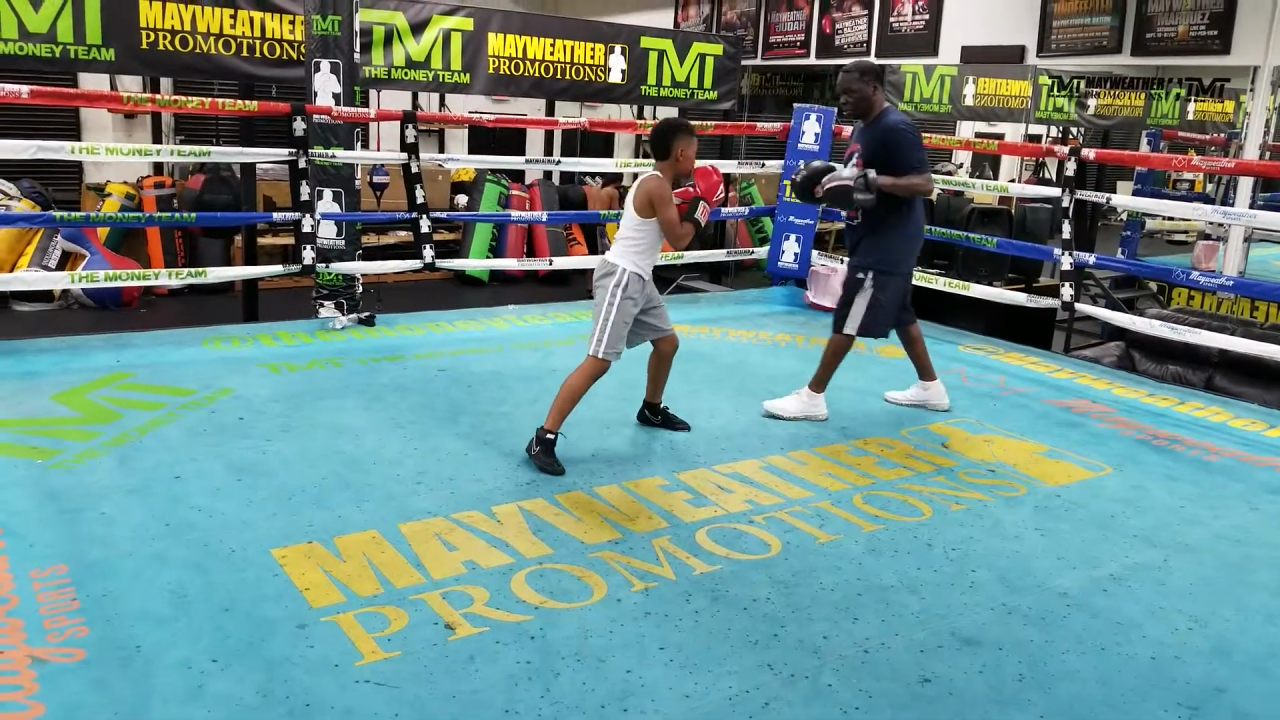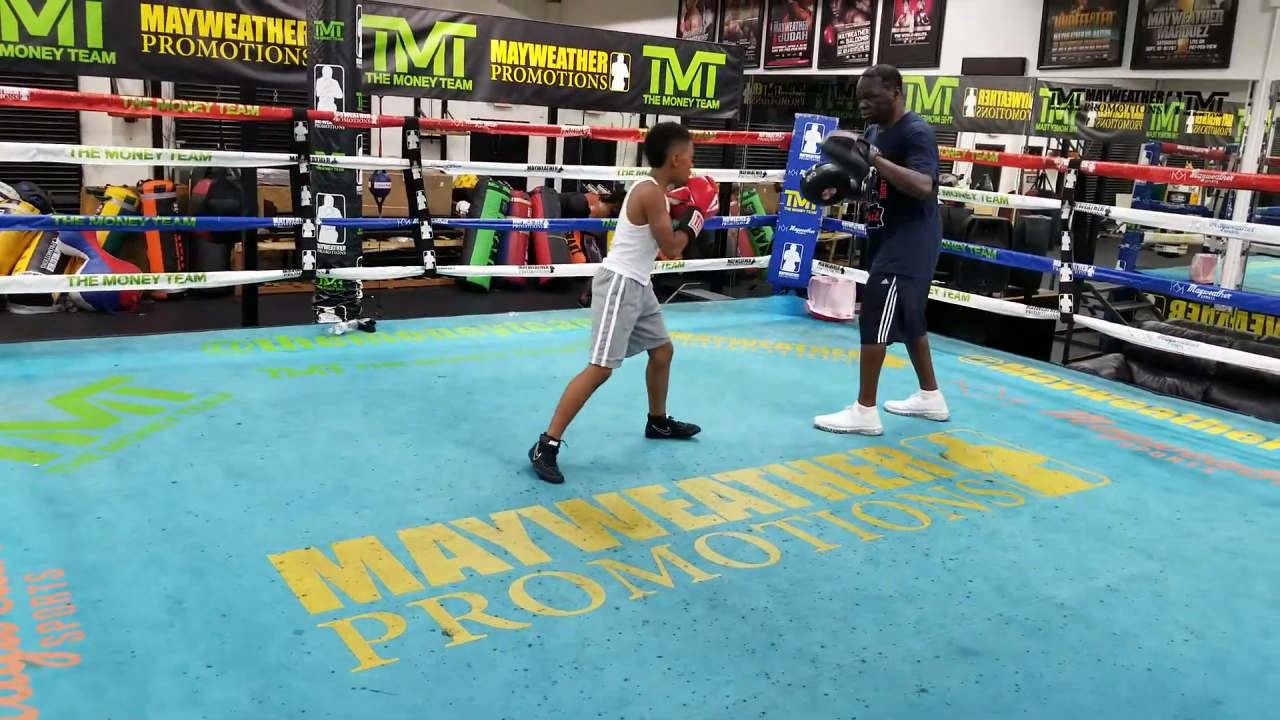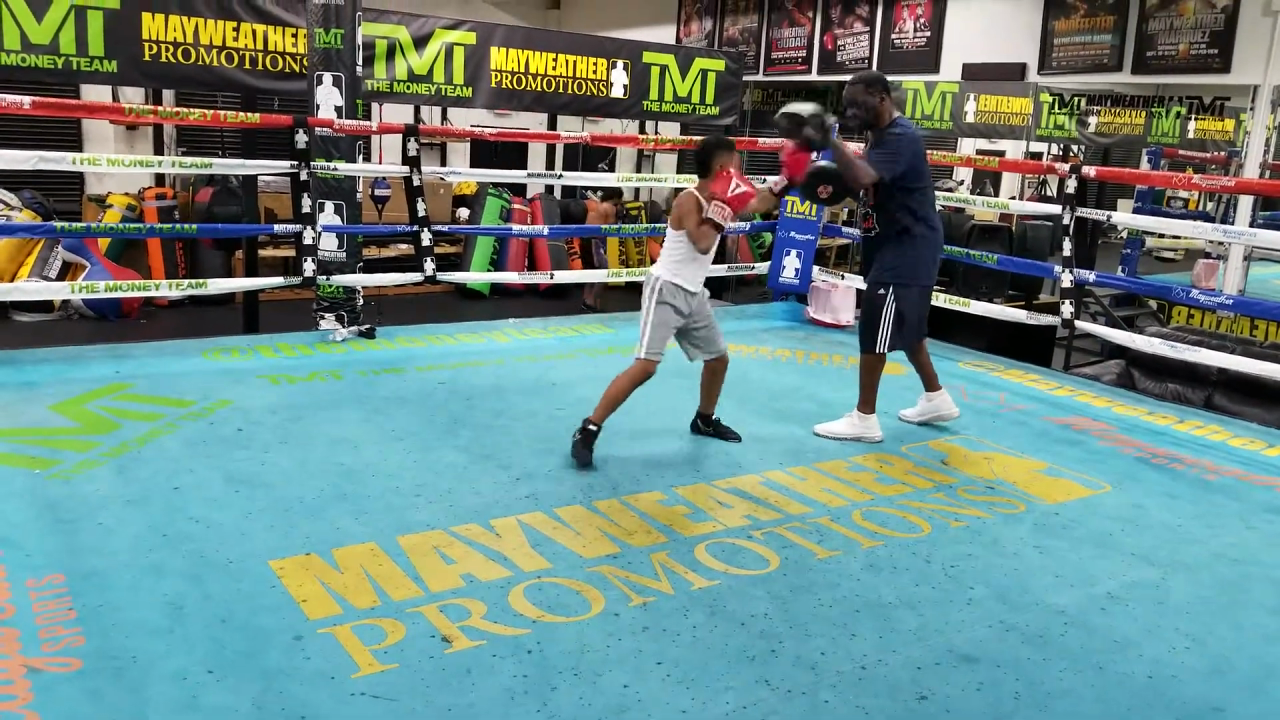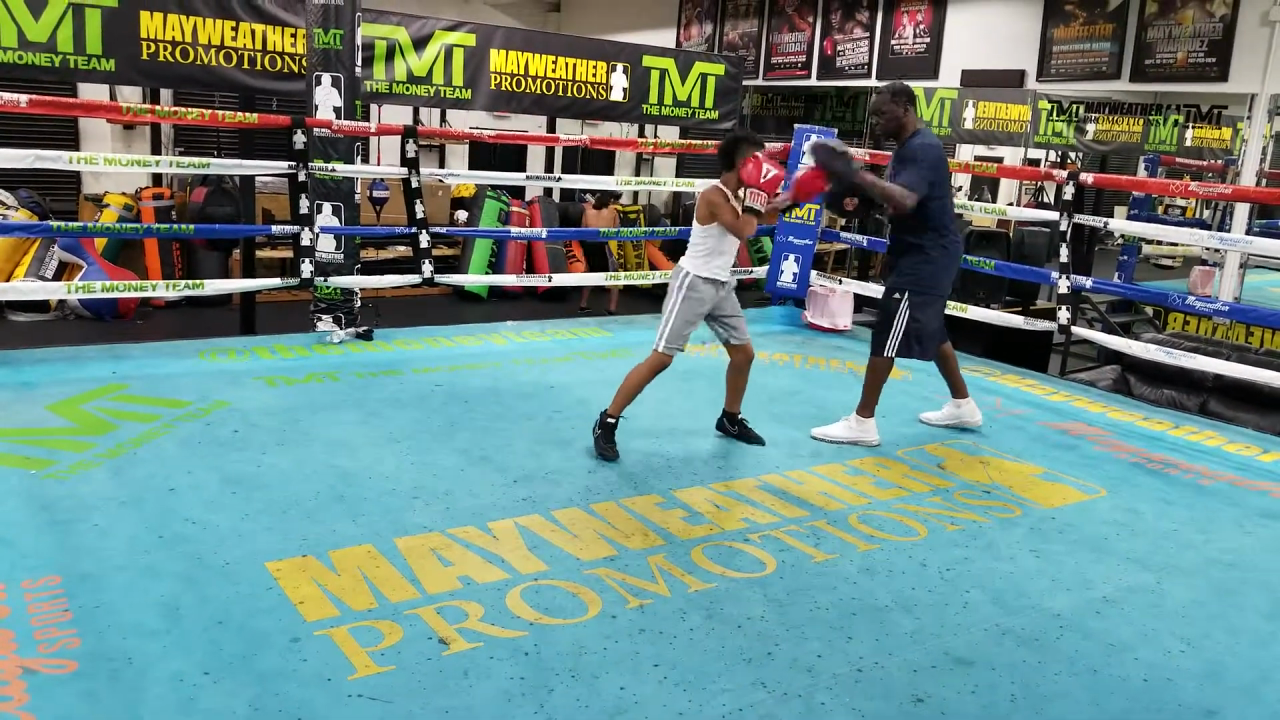
dt=0.4s
person 1, frame 1
left shoulder: (897, 128)
right shoulder: (863, 128)
left elbow: (924, 185)
left wrist: (872, 180)
right wrist: (830, 186)
left hip: (891, 236)
right hip: (874, 234)
left knee: (851, 315)
right knee: (896, 310)
left ankle: (812, 397)
right ankle: (931, 387)
person 1, frame 2
left shoulder: (916, 133)
right shoulder: (878, 132)
left elbow: (922, 186)
right elbow: (873, 186)
left wrist: (870, 155)
left hip: (910, 241)
right hip: (892, 239)
left knee: (875, 320)
right knee: (908, 319)
left ankle: (864, 411)
right ankle: (930, 397)
person 1, frame 3
left shoulder: (902, 137)
right shoulder: (884, 135)
left elbow: (861, 175)
right elbow: (868, 185)
left wrist: (827, 137)
left hip: (908, 247)
right hip: (902, 245)
left knee: (875, 330)
right knee: (904, 327)
left ankle: (863, 419)
right ankle: (936, 399)
person 1, frame 4
left shoulder: (923, 148)
right shoulder: (905, 146)
left elbow: (903, 201)
left wrist: (857, 175)
right wrist: (864, 199)
left hip: (927, 257)
right hip: (920, 254)
left knee: (887, 336)
right knee: (930, 331)
left ankle: (862, 422)
right ankle: (963, 405)
person 2, frame 1
left shoulder: (653, 182)
right shoulder: (658, 187)
right elbow: (679, 241)
left wrist: (681, 203)
right wrist: (703, 203)
left hip: (638, 278)
right hip: (621, 277)
left knee: (667, 343)
right knee: (598, 361)
left ankle: (652, 410)
right ankle: (543, 440)
person 2, frame 2
left shoulder: (651, 189)
right shoulder: (650, 192)
right elbow: (671, 249)
left wrist: (676, 209)
right wrist: (696, 212)
left hip: (637, 284)
right hip: (617, 284)
left knee: (662, 352)
right knee: (600, 368)
left ankle: (658, 421)
right ankle: (547, 445)
person 2, frame 3
left shoulder: (710, 199)
right shoulder: (689, 200)
left elbow: (751, 206)
right elbow: (702, 245)
right wrist: (723, 206)
left hip: (694, 293)
right hip: (665, 290)
left knee: (718, 359)
right knee: (645, 367)
left ankle: (705, 420)
right ankle: (587, 431)
person 2, frame 4
left shoulder: (736, 192)
right shoulder: (713, 194)
left elbow: (750, 222)
right elbow: (746, 230)
left wrist: (784, 198)
right wrist: (760, 191)
left hip: (720, 286)
right hip: (694, 282)
left knee: (744, 353)
right knee: (661, 357)
left ankle: (731, 419)
right ankle: (607, 424)
